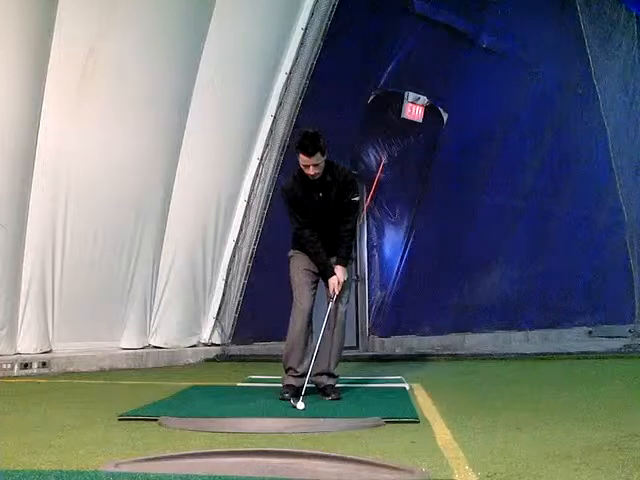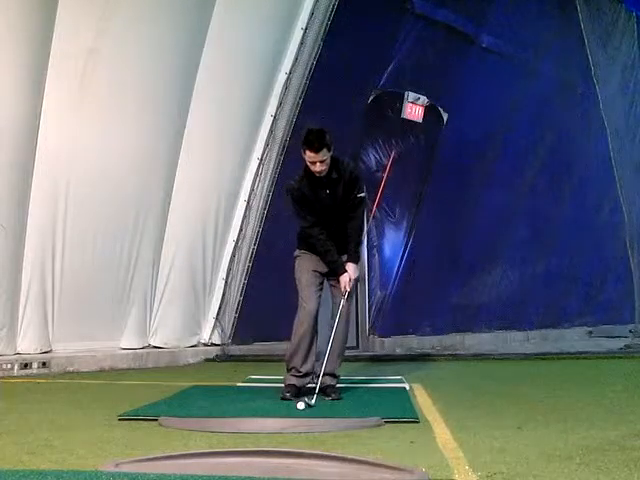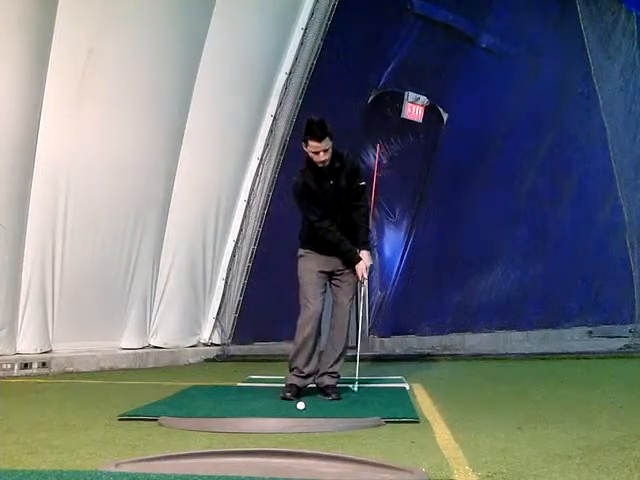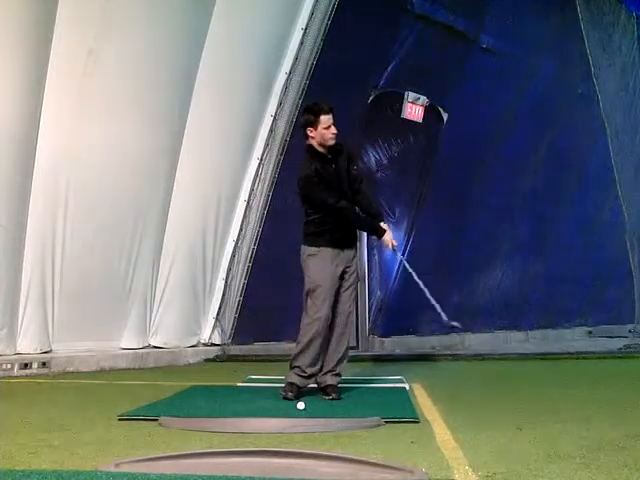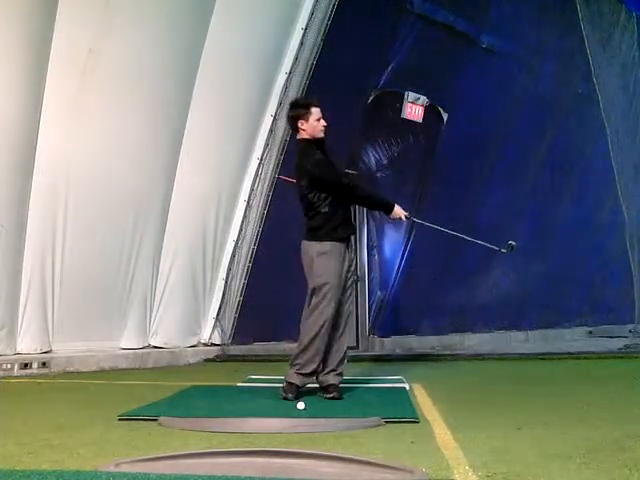
dt=0.7s
person 1, frame 1
left shoulder: (345, 179)
right shoulder: (292, 188)
left elbow: (348, 224)
right elbow: (306, 233)
left wrist: (341, 264)
right wrist: (327, 272)
left hip: (338, 254)
right hip: (305, 254)
left knee: (338, 312)
right knee: (302, 309)
left ankle: (325, 377)
right ankle: (293, 378)
person 1, frame 2
left shoulder: (349, 175)
right shoulder: (298, 187)
left elbow: (355, 220)
right elbow: (314, 231)
left wrist: (351, 261)
right wrist: (338, 270)
left hip: (344, 254)
right hip: (311, 254)
left knee: (342, 313)
right knee: (308, 310)
left ankle: (327, 378)
right ankle: (296, 377)
person 1, frame 3
left shoulder: (350, 167)
right shoulder: (302, 183)
left elbow: (360, 209)
right elbow: (322, 225)
left wrist: (363, 249)
right wrist: (354, 258)
left hip: (347, 254)
right hip: (314, 253)
left knee: (342, 315)
right knee: (311, 313)
left ankle: (327, 378)
right ankle: (297, 377)
person 1, frame 4
left shoulder: (343, 155)
right shoulder: (309, 172)
left elbow: (359, 192)
right elbow: (340, 209)
left wrist: (380, 221)
right wrist: (378, 232)
left hip: (348, 248)
right hip: (320, 250)
left knee: (344, 315)
right knee: (318, 314)
left ankle: (329, 378)
right ankle: (297, 377)
person 1, frame 5
left shoulder: (316, 154)
right shoulder: (311, 160)
left elbow: (344, 188)
right elbow: (348, 188)
left wrist: (383, 206)
right wrist: (389, 207)
left hip: (340, 243)
right hip: (323, 245)
left knee: (341, 312)
right knee: (321, 312)
left ankle: (329, 377)
right ankle: (296, 376)
